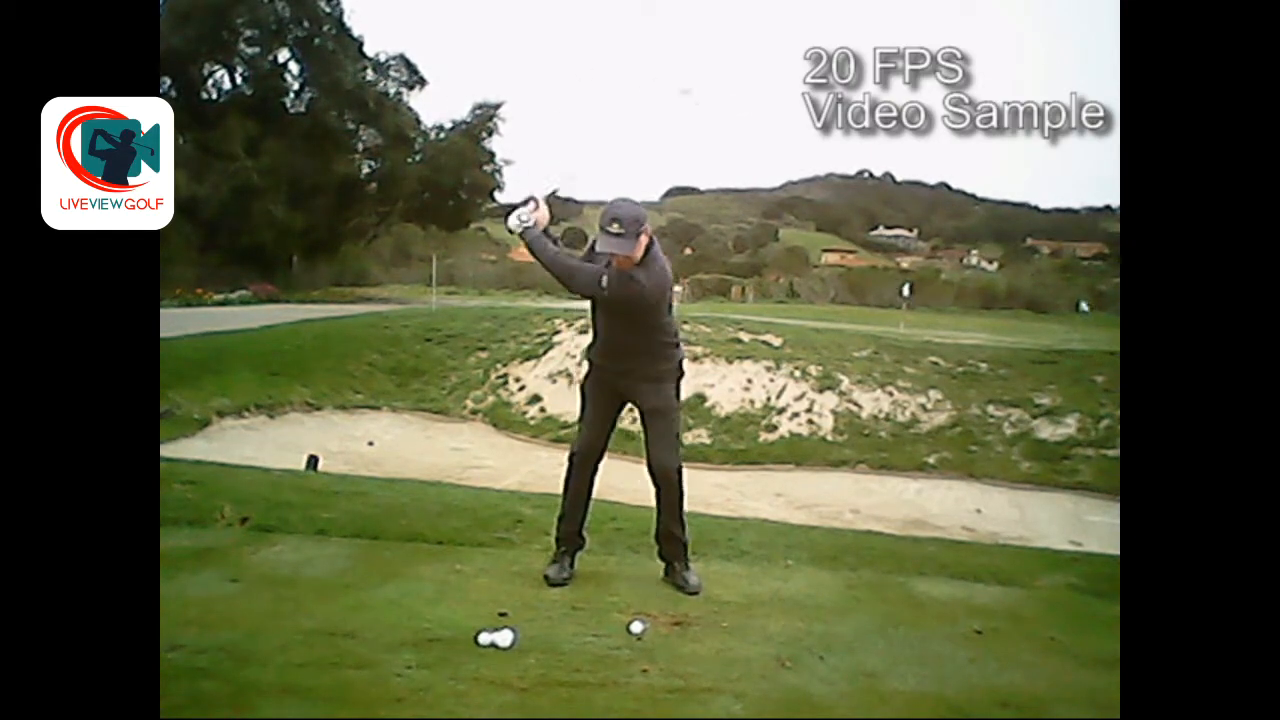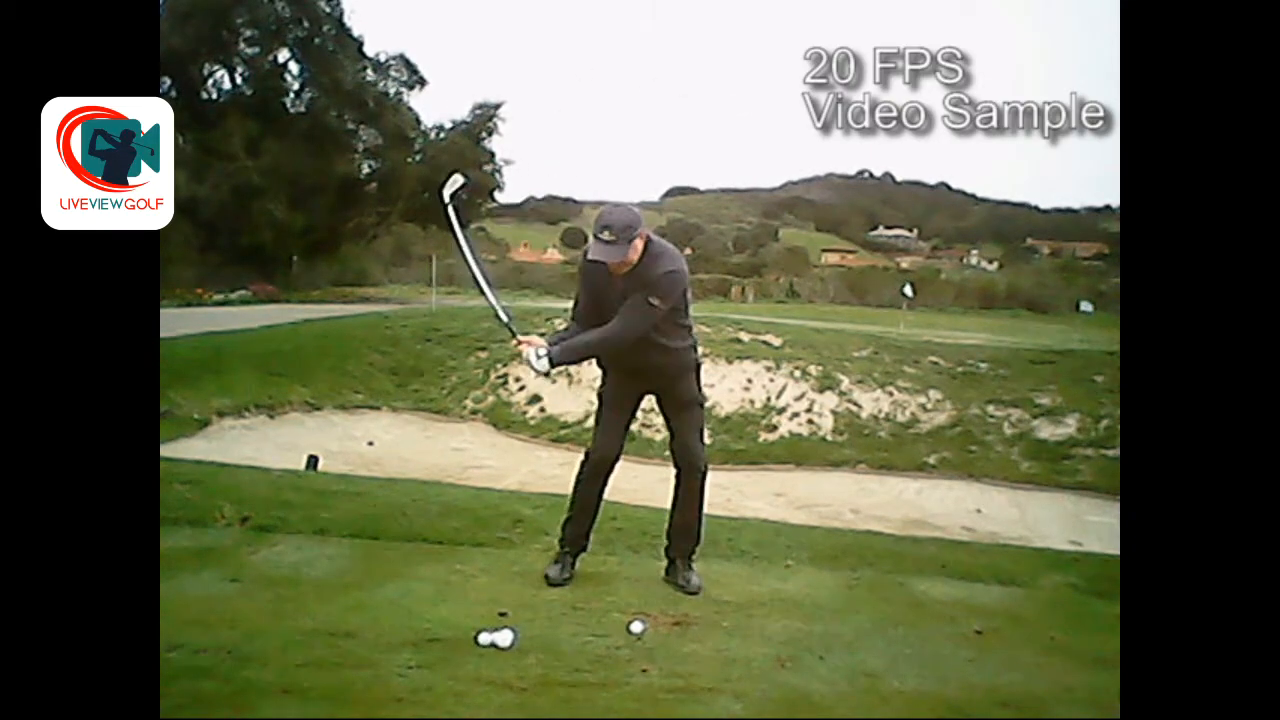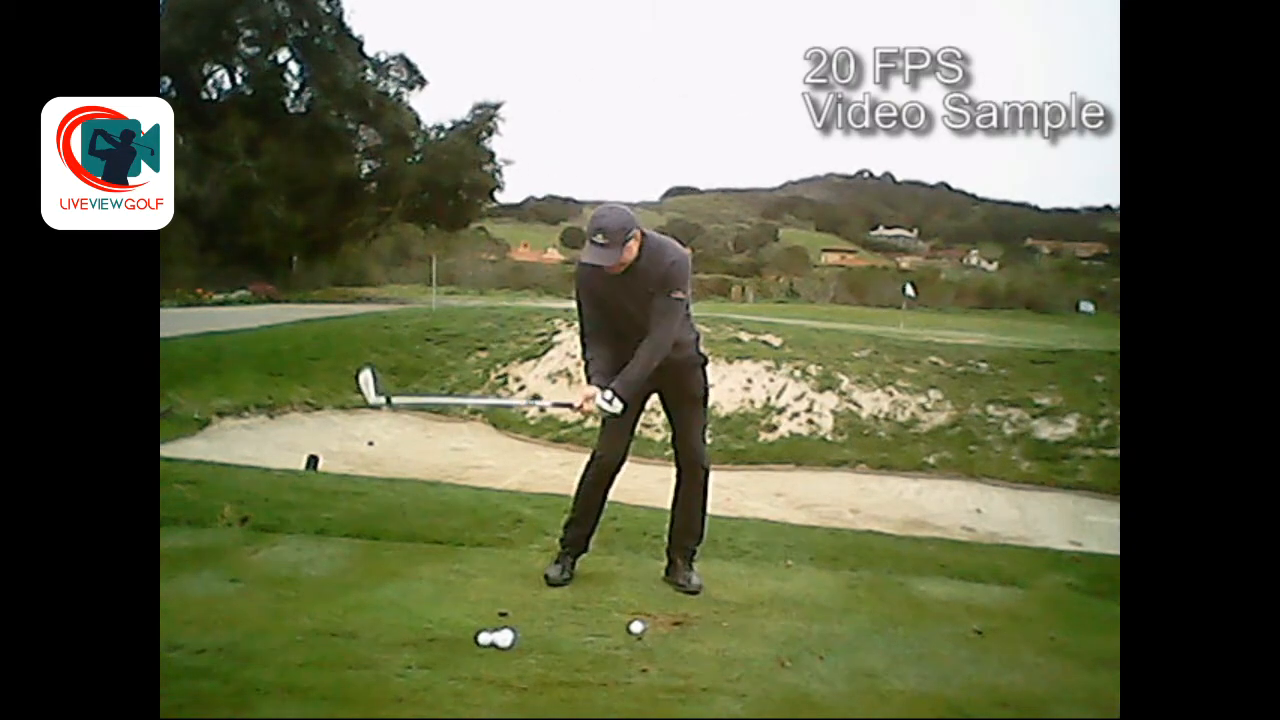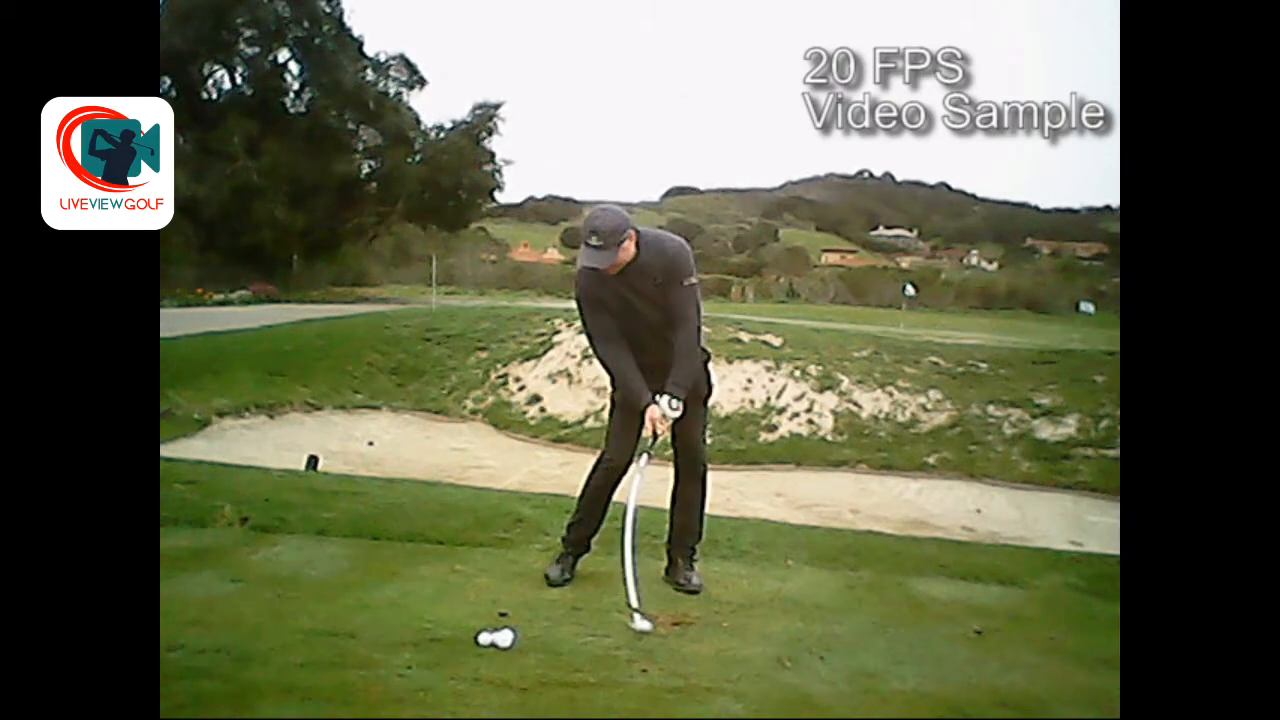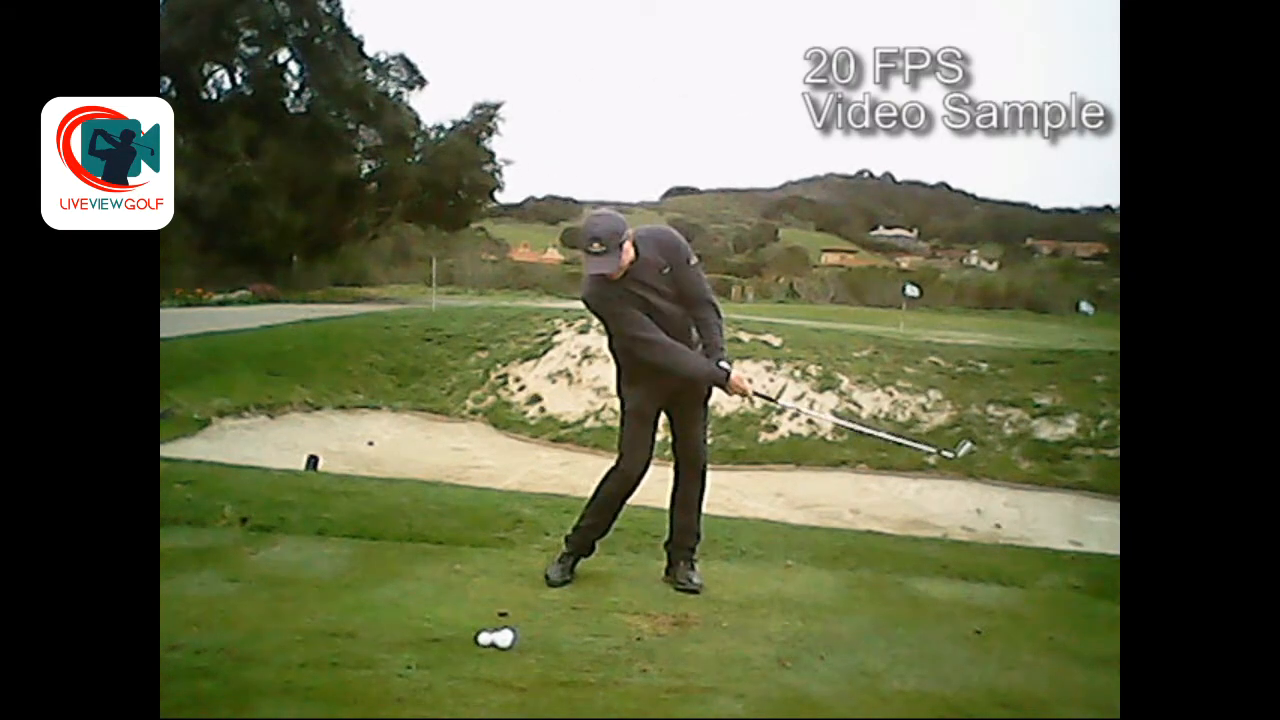
dt=0.4s
person 1, frame 1
left shoulder: (646, 282)
right shoulder: (611, 245)
left elbow: (576, 279)
right elbow: (577, 268)
left wrist: (529, 232)
right wrist: (542, 231)
left hip: (654, 374)
right hip: (607, 366)
left knee: (665, 465)
right knee: (584, 454)
left ankle: (676, 559)
right ankle: (566, 549)
person 1, frame 2
left shoulder: (668, 270)
right shoulder: (595, 262)
left elbow: (620, 332)
right elbow: (585, 321)
left wrist: (555, 356)
right wrist: (550, 343)
left hip: (674, 368)
right hip: (622, 368)
left knee: (691, 462)
right knee: (600, 456)
left ankle: (680, 559)
right ankle: (569, 549)
person 1, frame 3
left shoulder: (672, 260)
right shoulder: (590, 270)
left elbow: (661, 337)
right elbow: (596, 334)
left wrist: (619, 390)
right wrist: (597, 381)
left hip: (679, 363)
right hip: (624, 364)
left knee: (693, 461)
right knee: (606, 457)
left ankle: (681, 559)
right ankle: (570, 549)
person 1, frame 4
left shoulder: (671, 252)
right shoulder: (589, 278)
left elbow: (687, 326)
right elbow: (609, 346)
left wrist: (674, 394)
right wrist: (644, 401)
left hip: (684, 365)
right hip: (634, 369)
left knee: (692, 459)
right knee: (615, 460)
left ankle: (681, 558)
right ankle: (572, 548)
person 1, frame 5
left shoulder: (666, 242)
right shoulder: (598, 291)
left elbow: (702, 304)
right elbow: (654, 346)
left wrist: (719, 361)
right wrist: (718, 377)
left hip: (691, 365)
right hip: (641, 375)
left knee: (693, 461)
right knee: (631, 466)
left ankle: (681, 558)
right ankle: (575, 549)
